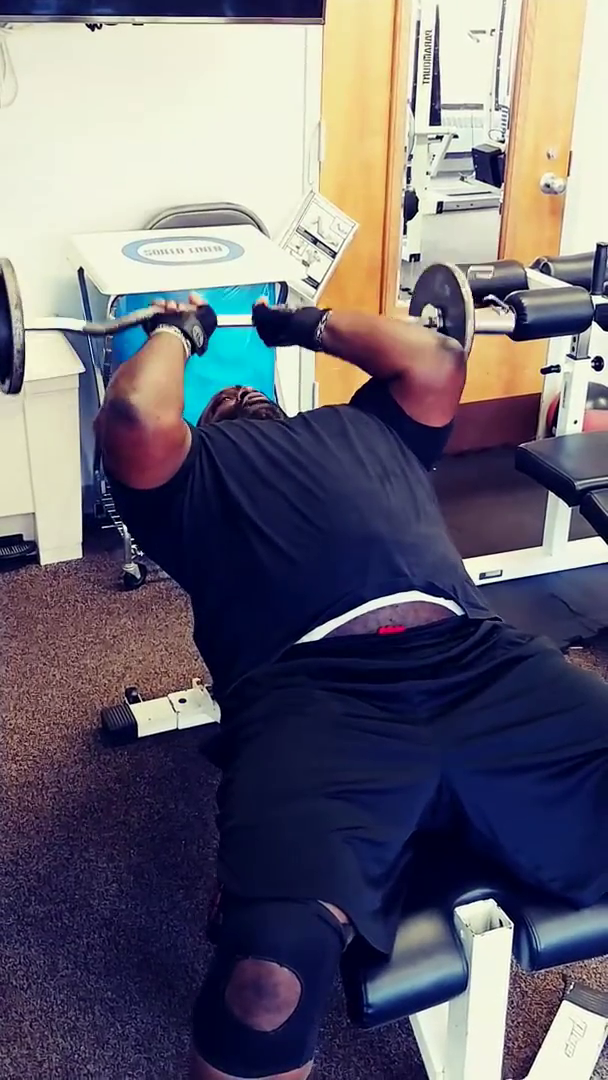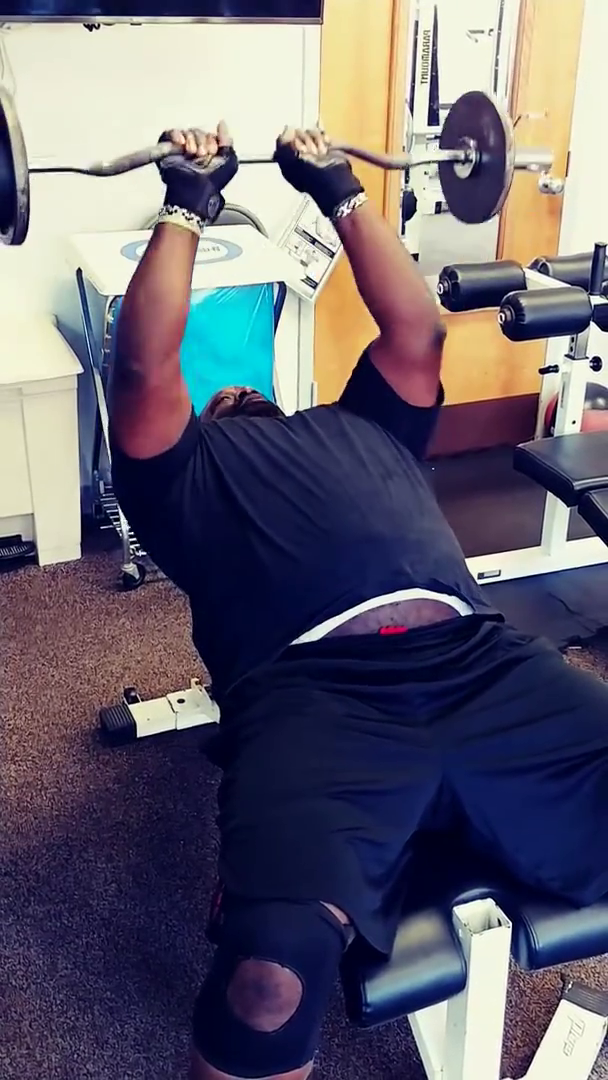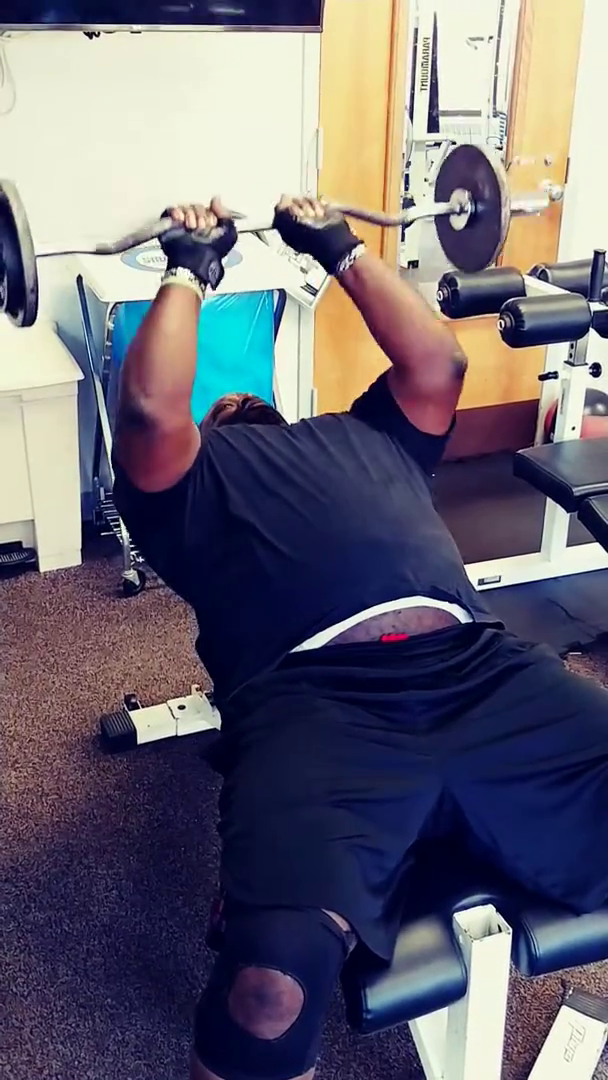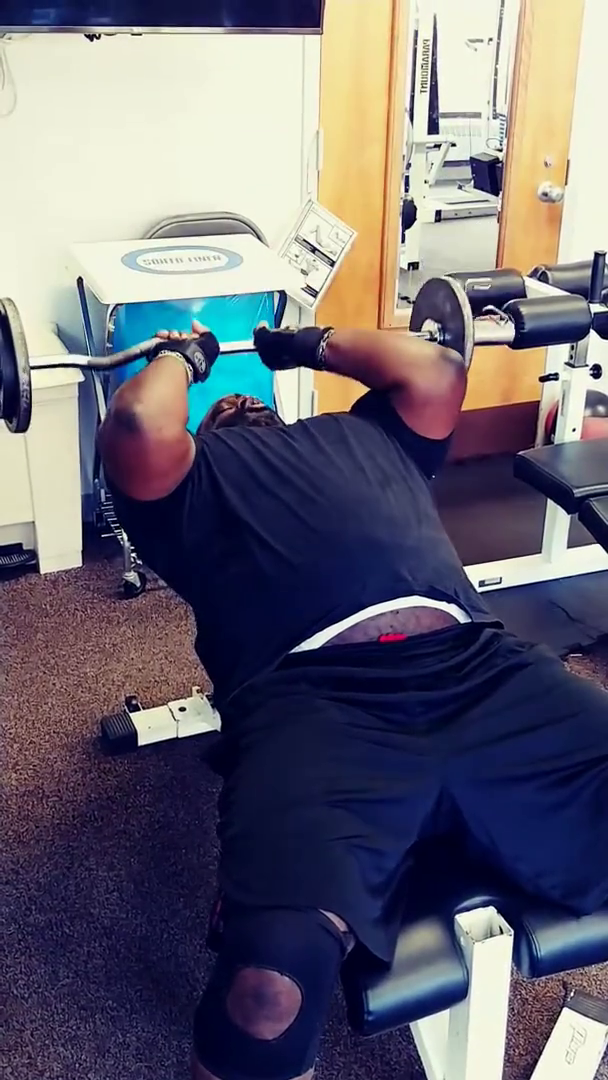
dt=0.5s
person 1, frame 1
left shoulder: (357, 428)
right shoulder: (194, 468)
left elbow: (438, 361)
right elbow: (136, 420)
left wrist: (318, 324)
right wrist: (175, 335)
left hip: (475, 660)
right hip: (313, 693)
right knee: (269, 973)
person 1, frame 2
left shoulder: (359, 429)
right shoulder: (190, 472)
left elbow: (416, 329)
right elbow: (144, 367)
left wrist: (341, 194)
right wrist: (185, 210)
left hip: (481, 661)
right hip: (313, 692)
right knee: (271, 972)
person 1, frame 3
left shoulder: (361, 433)
right shoulder: (192, 476)
left elbow: (436, 366)
right elbow: (149, 413)
left wrist: (340, 249)
right wrist: (188, 272)
left hip: (482, 668)
right hip: (314, 698)
right knee: (271, 980)
person 1, frame 4
left shoulder: (358, 434)
right shoulder: (193, 473)
left elbow: (438, 371)
right elbow: (136, 430)
left wrist: (320, 346)
right wrist: (179, 359)
left hip: (476, 665)
right hip: (311, 696)
right knee: (270, 981)
